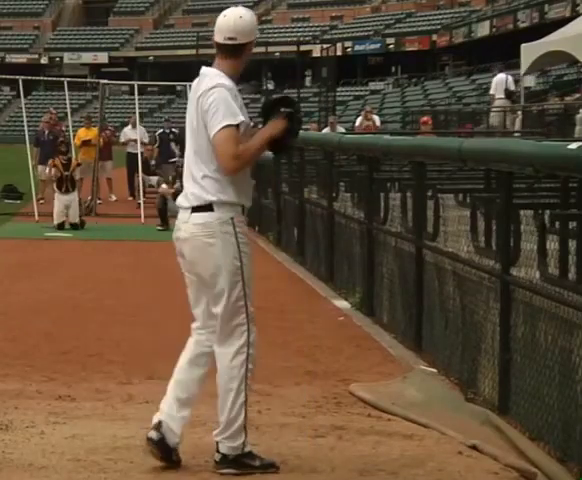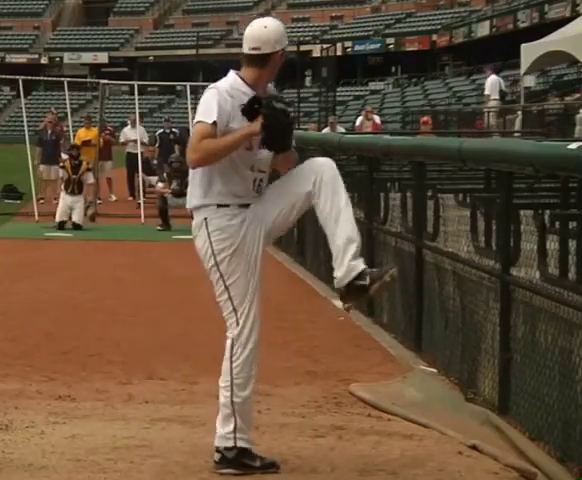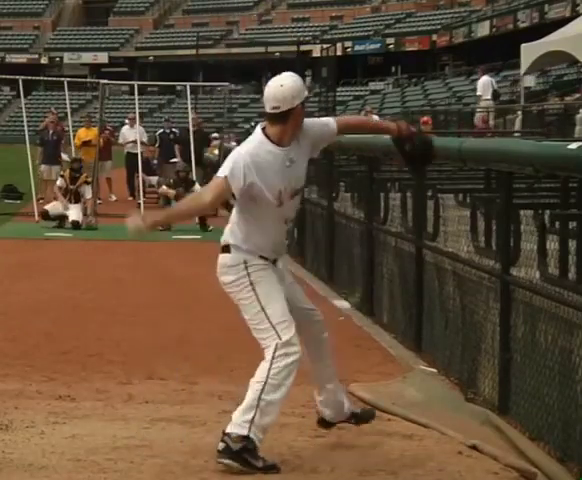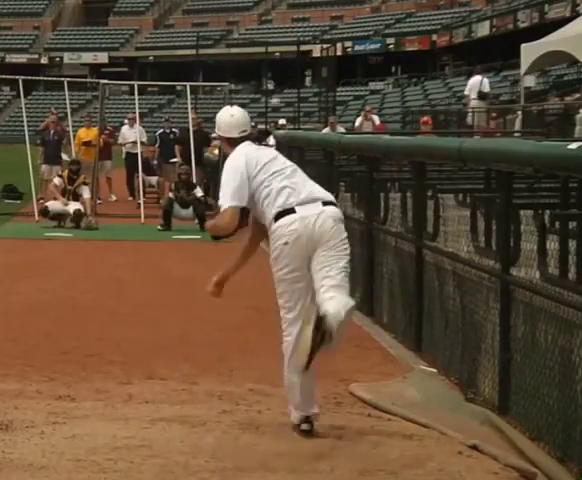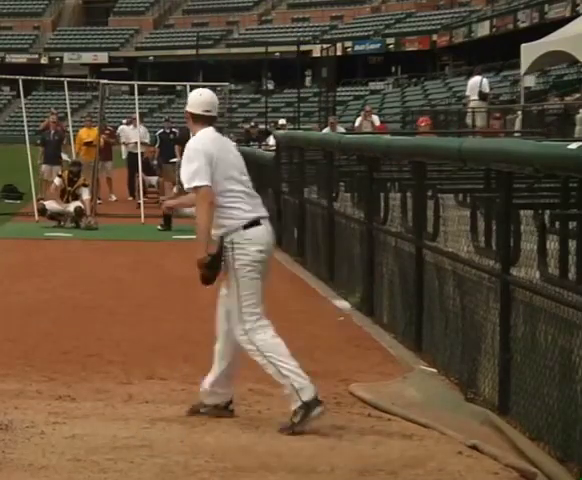
dt=0.5s
person 1, frame 1
left shoulder: (204, 83)
right shoulder: (220, 90)
right elbow: (231, 161)
left wrist: (261, 137)
right wrist: (271, 131)
left hip: (191, 221)
right hip: (216, 222)
left knee: (206, 332)
right knee: (234, 335)
left ankle: (166, 428)
right ankle: (231, 449)
person 1, frame 2
left shoulder: (267, 99)
right shoulder: (220, 94)
left elbow: (285, 165)
right elbow: (195, 155)
left wrist: (281, 139)
right wrist: (250, 133)
left hip: (255, 212)
right hip: (221, 223)
left knee: (321, 170)
right knee: (244, 330)
left ankle: (351, 277)
right ankle: (231, 448)
person 1, frame 3
left shoulder: (306, 133)
right shoulder: (248, 156)
left elbow: (342, 124)
right elbow: (207, 198)
left wrist: (390, 127)
right wrist: (158, 219)
left hip: (271, 261)
right hip: (246, 264)
left knee: (312, 326)
right knee: (285, 346)
left ankle: (334, 408)
right ankle: (238, 439)
person 1, frame 4
left shoulder: (235, 166)
right shoulder: (268, 155)
left elbow: (227, 224)
left wrist: (210, 226)
right wrist: (227, 273)
left hip: (290, 226)
right hip: (327, 216)
left knee: (293, 323)
right knee: (333, 299)
left ankle: (303, 414)
right ankle: (326, 320)
person 1, frame 5
left shoulder: (196, 146)
right shoulder: (224, 144)
left elbow: (205, 199)
left wrist: (203, 246)
right wrist: (180, 202)
left hip: (242, 239)
right hip: (258, 230)
left knee: (250, 327)
right knee: (228, 318)
left ankle: (305, 398)
right ankle: (217, 396)
